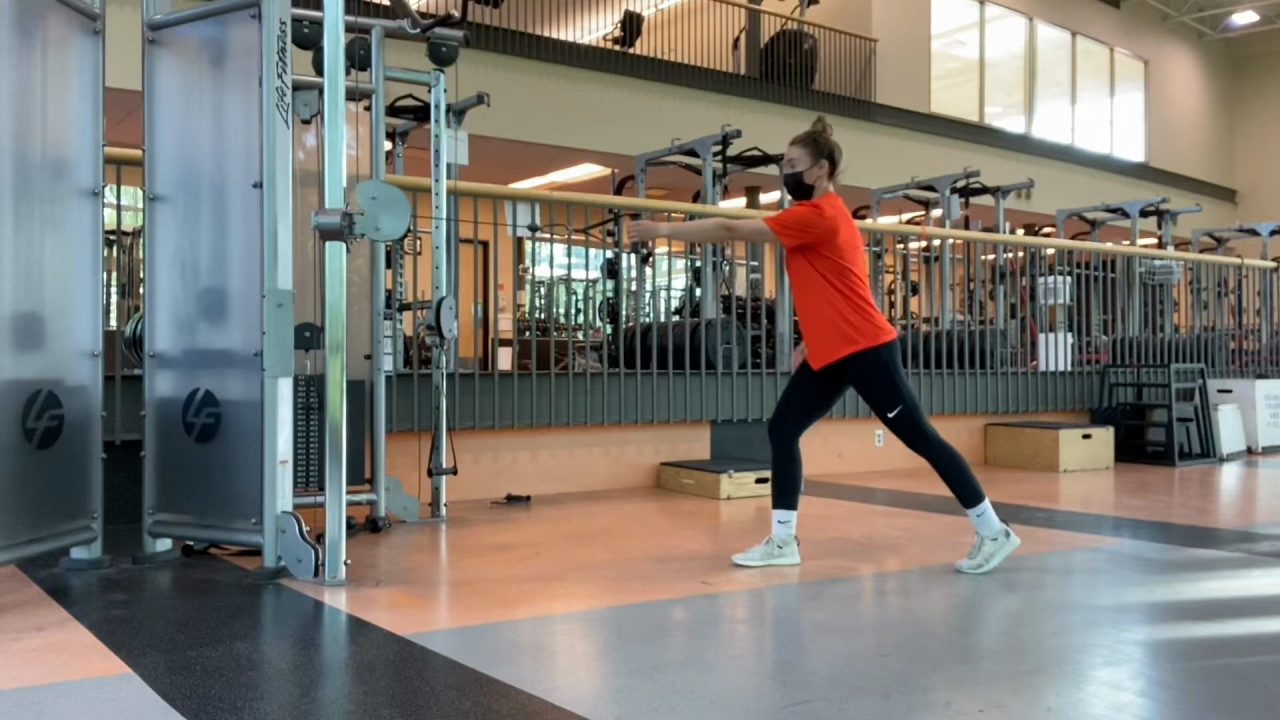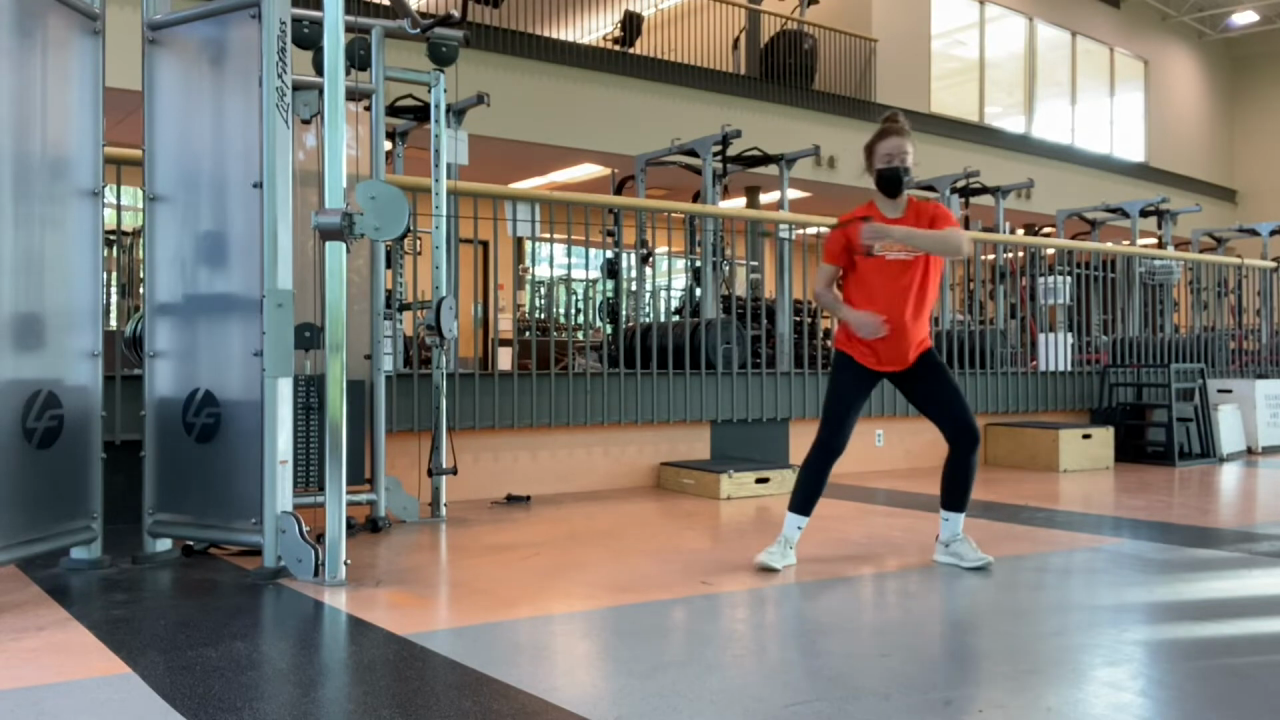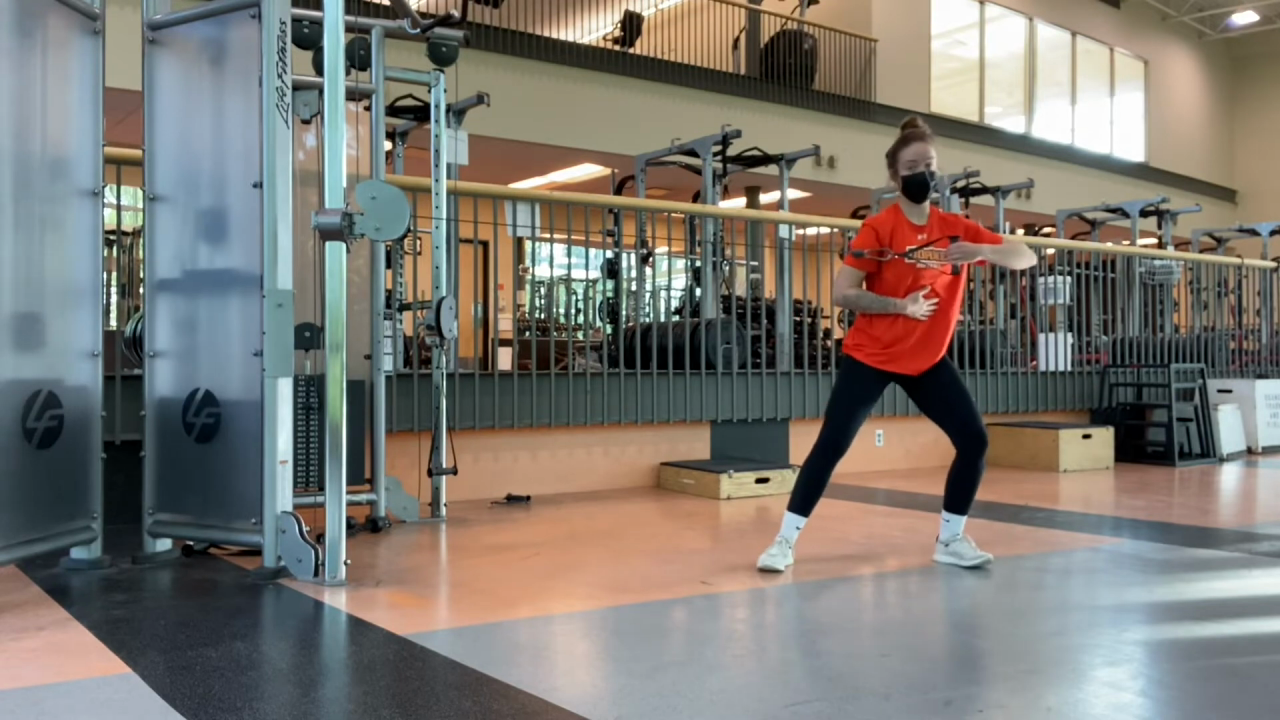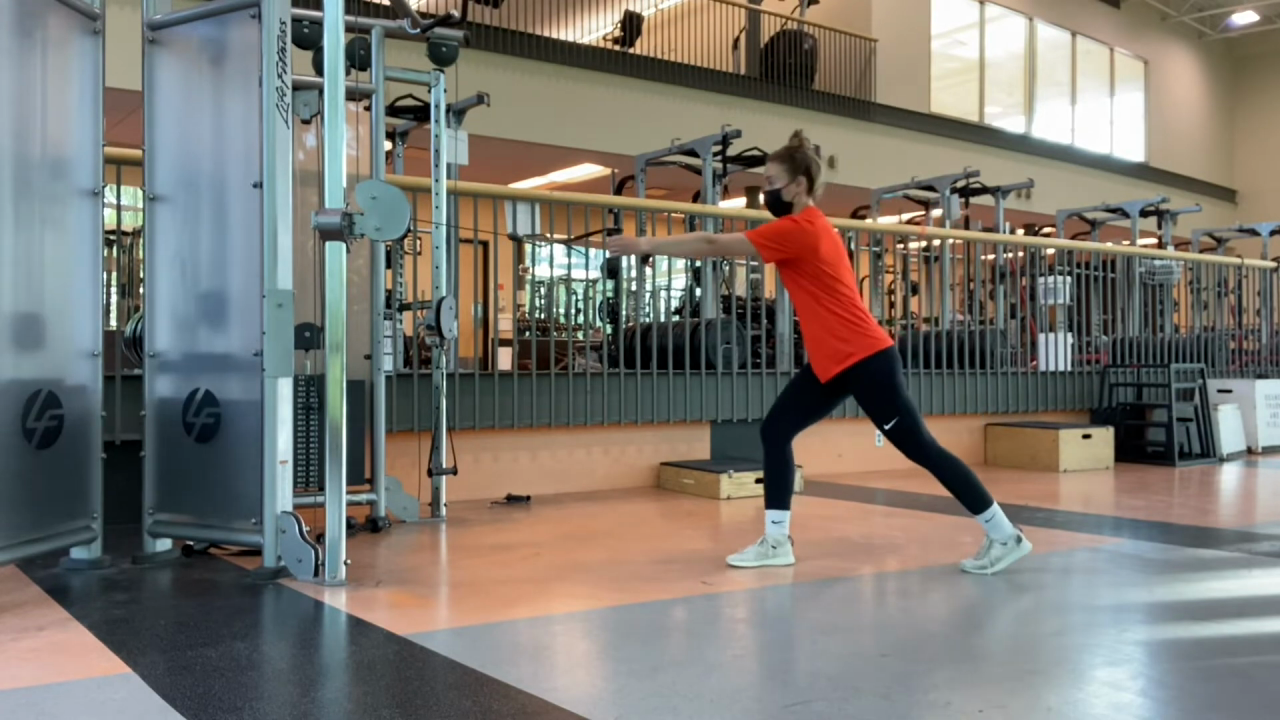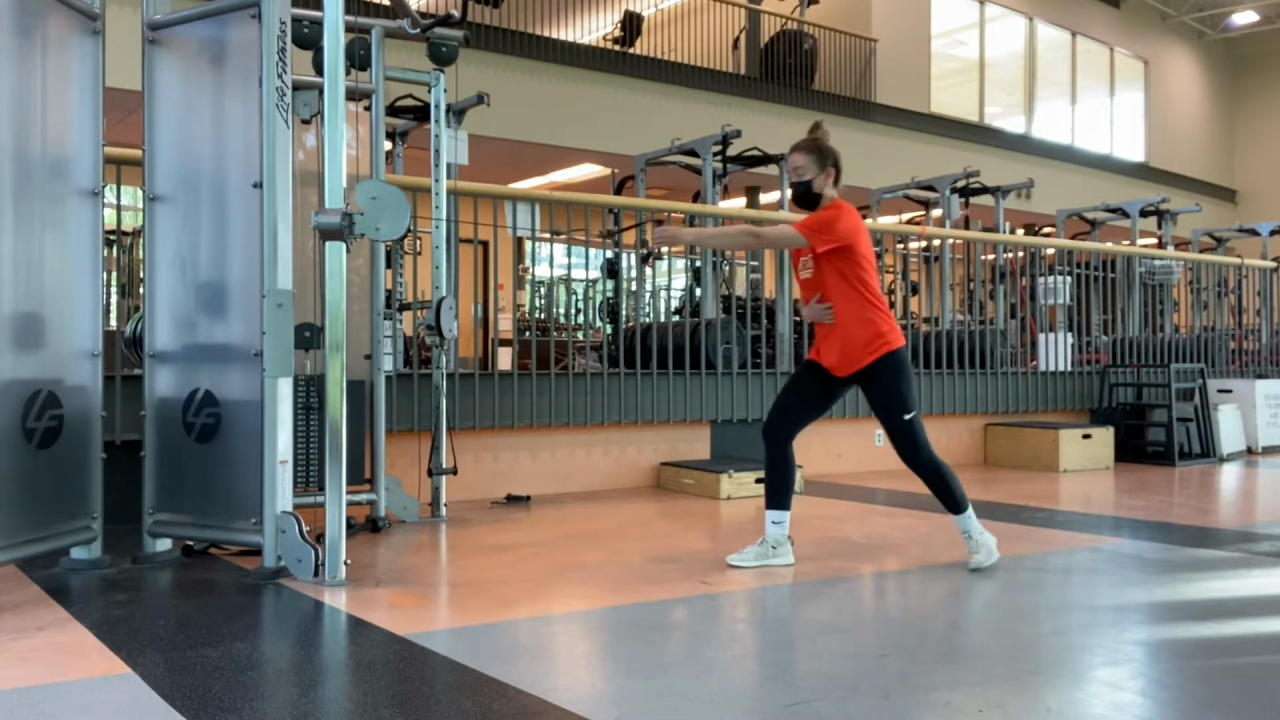
dt=1s
person 1, frame 1
left shoulder: (819, 214)
right shoulder: (815, 217)
left elbow: (732, 230)
left wrist: (661, 229)
right wrist: (809, 341)
left hip: (865, 351)
right hip: (829, 355)
left knee: (919, 438)
right knee: (781, 431)
left ankle: (992, 532)
right ankle: (782, 541)
person 1, frame 2
left shoulder: (931, 215)
right shoulder: (851, 224)
left elbow: (962, 246)
right elbow: (820, 288)
left wrist: (901, 235)
right wrist: (849, 315)
left hip: (916, 353)
right hip: (858, 354)
left knee: (966, 434)
right knee: (830, 443)
left ankle: (950, 538)
right ankle: (786, 542)
person 1, frame 3
left shoulder: (956, 228)
right shoulder: (878, 228)
left elbow: (1025, 256)
right elbow: (842, 294)
left wrist: (984, 251)
right wrist: (901, 305)
left hip: (929, 359)
right hip: (869, 356)
left knee: (974, 439)
right knee: (830, 444)
left ankle: (950, 539)
right ankle: (785, 541)
person 1, frame 4
left shoulder: (798, 230)
right shoulder: (804, 230)
left elbow: (714, 245)
left wrist: (643, 244)
left hip: (866, 359)
right hip: (830, 362)
left knee: (920, 448)
right knee: (774, 432)
left ankle: (1005, 535)
right ankle: (776, 541)
person 1, frame 5
left shoulder: (842, 218)
right shoulder: (803, 233)
left elbow: (760, 238)
left wrist: (690, 237)
right wrist: (809, 311)
left hip: (881, 354)
right hip: (826, 360)
left knee: (916, 452)
right knee: (776, 433)
left ankle: (974, 531)
right ankle: (775, 541)
